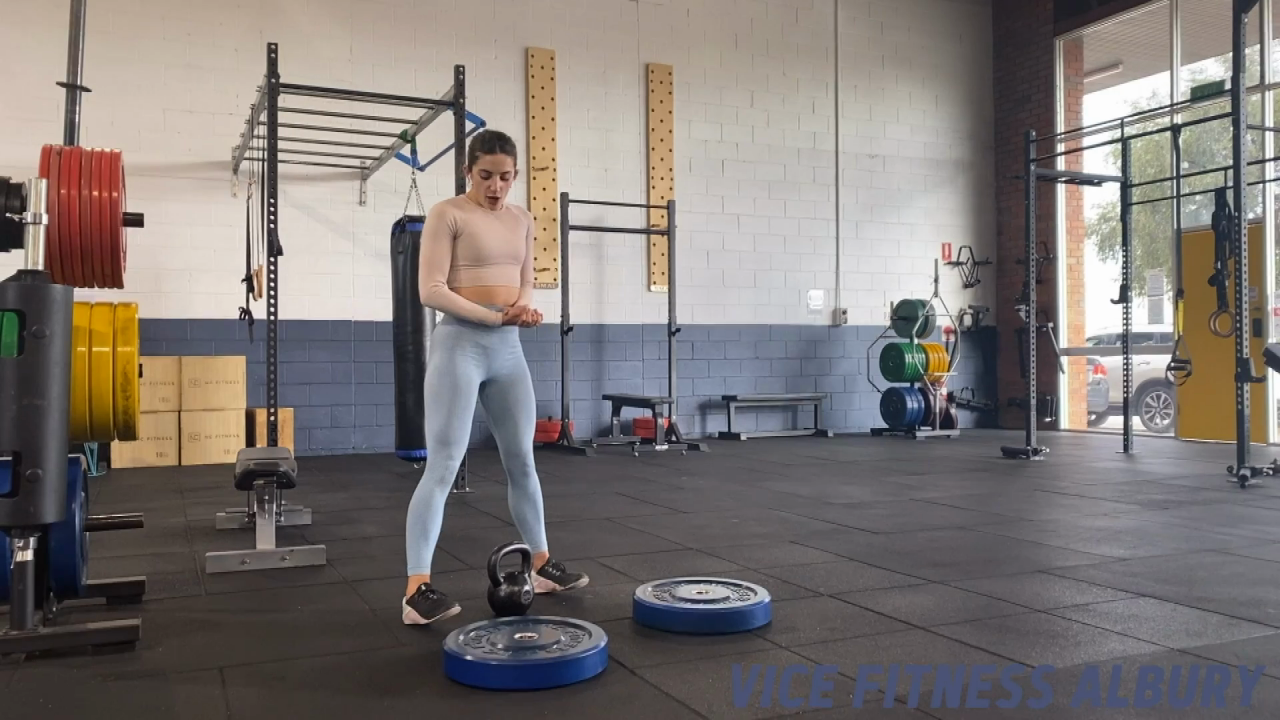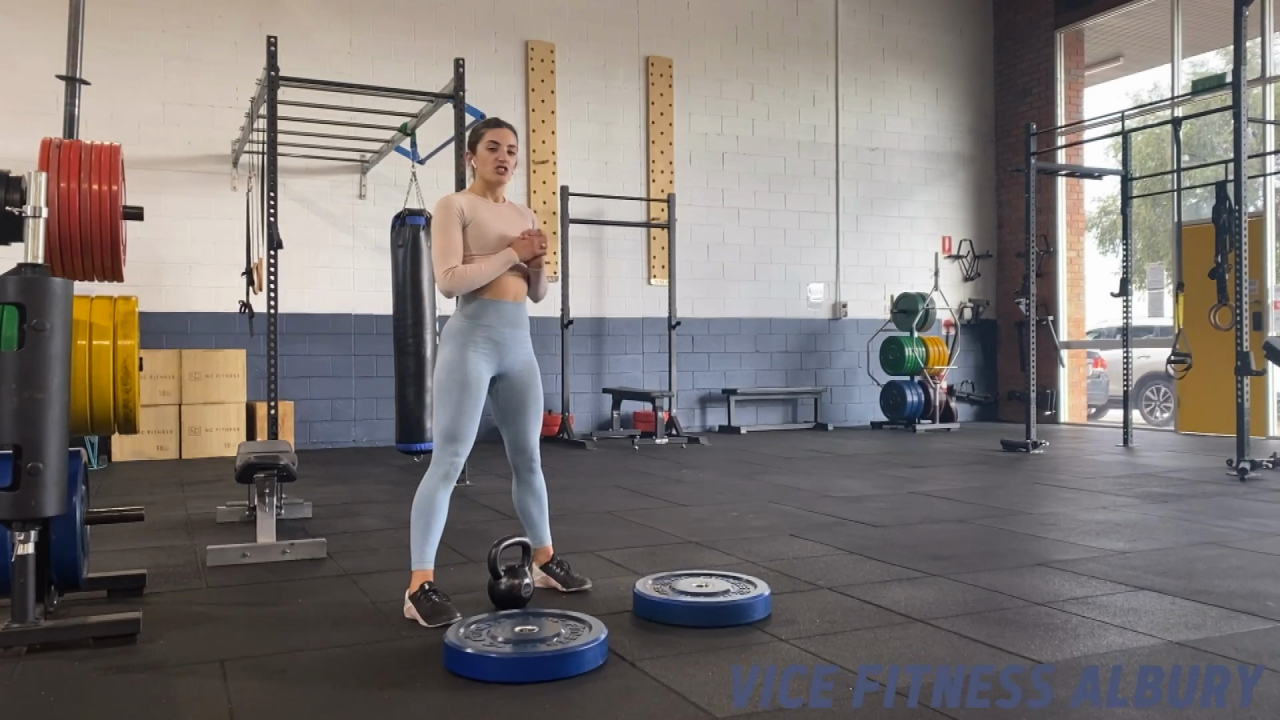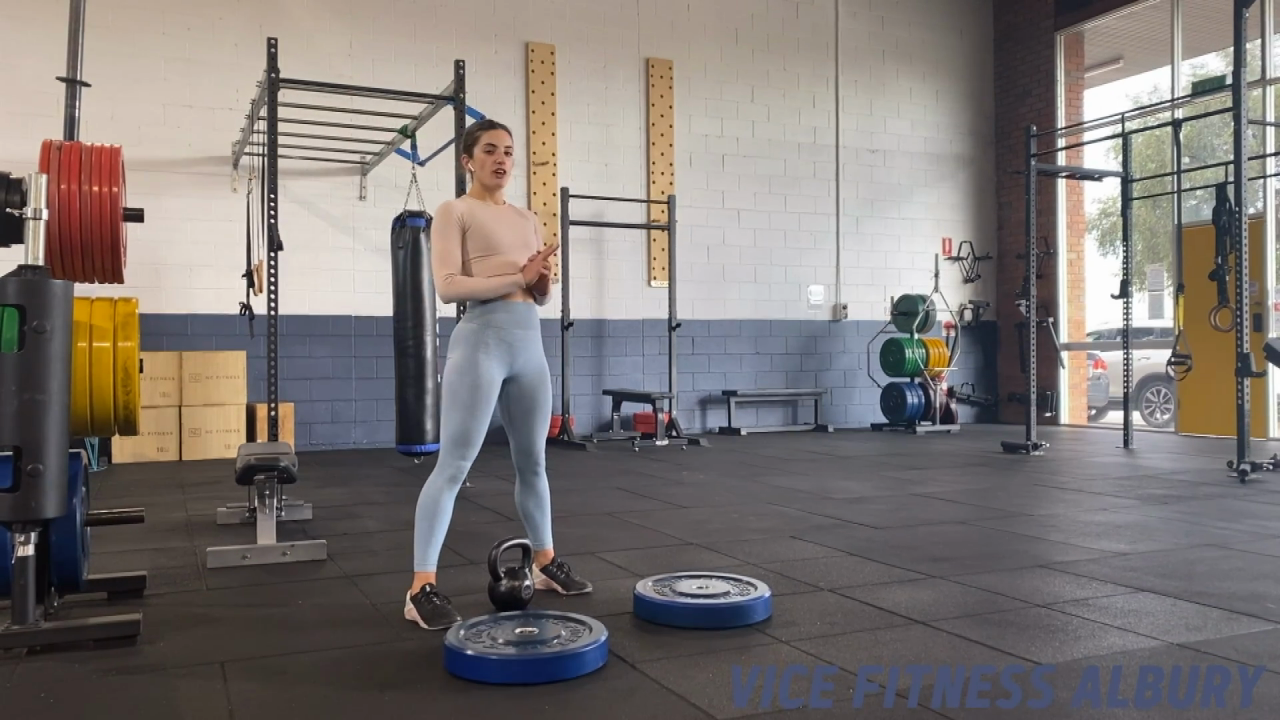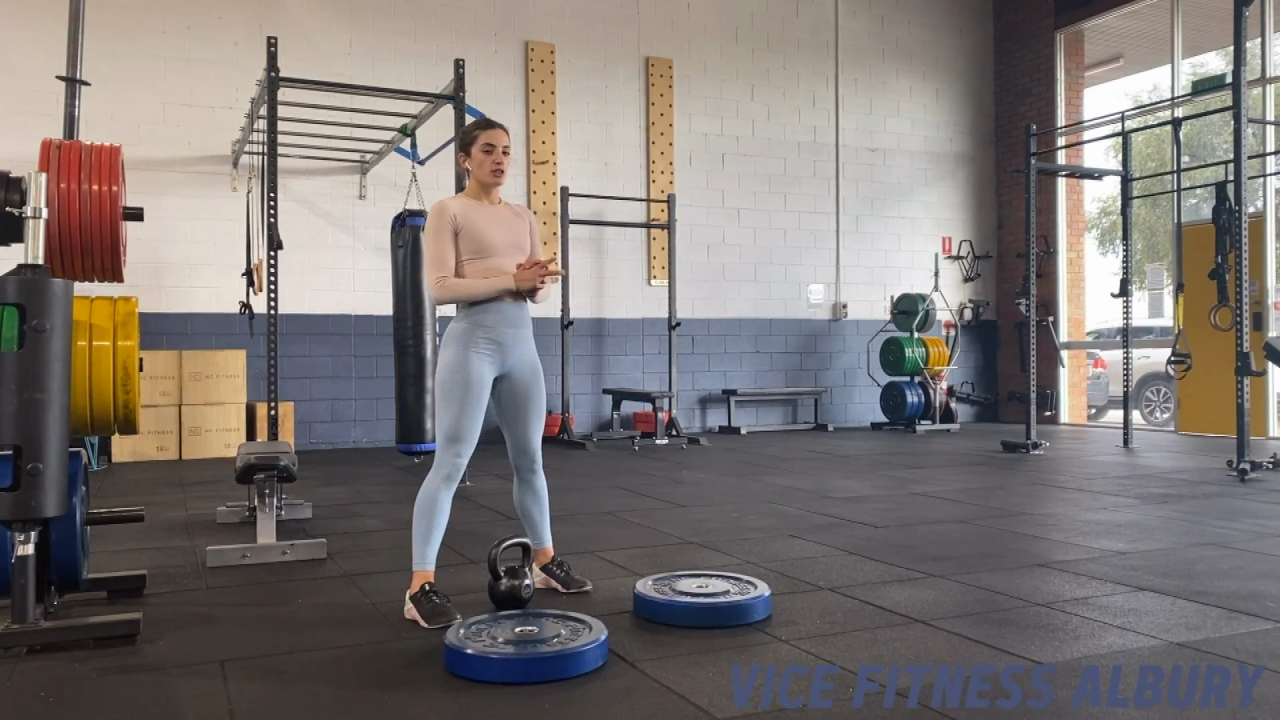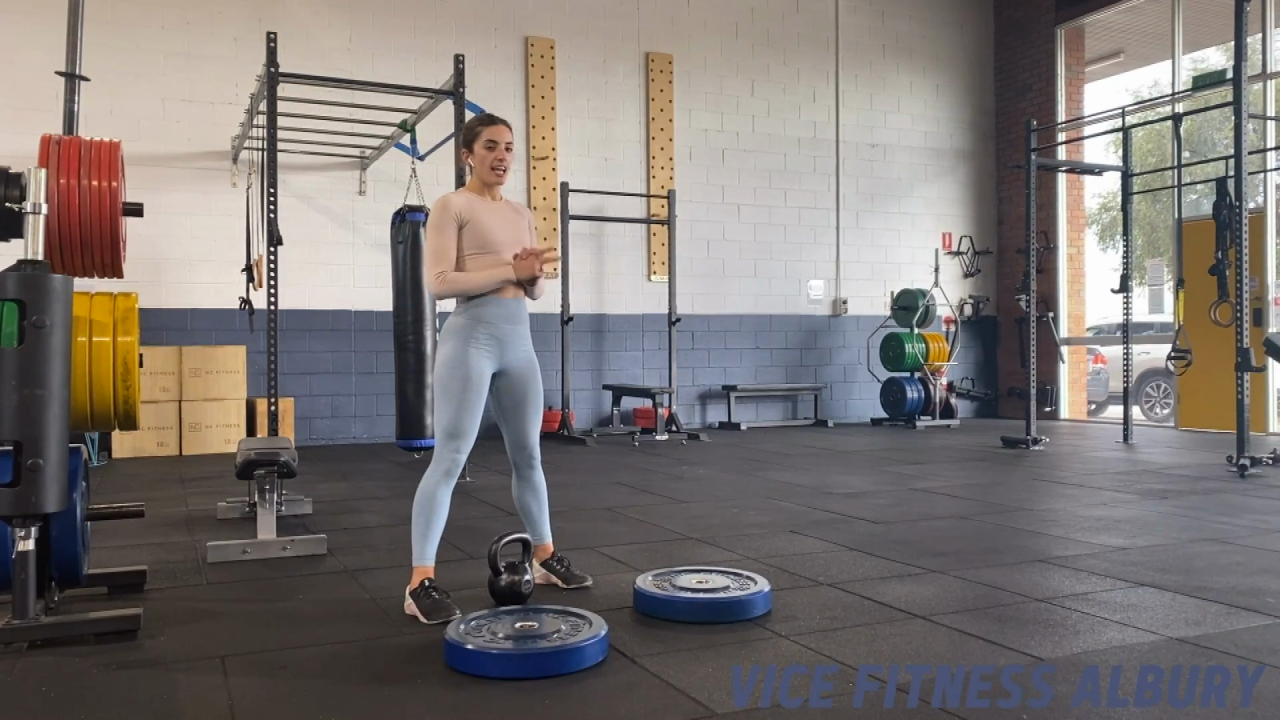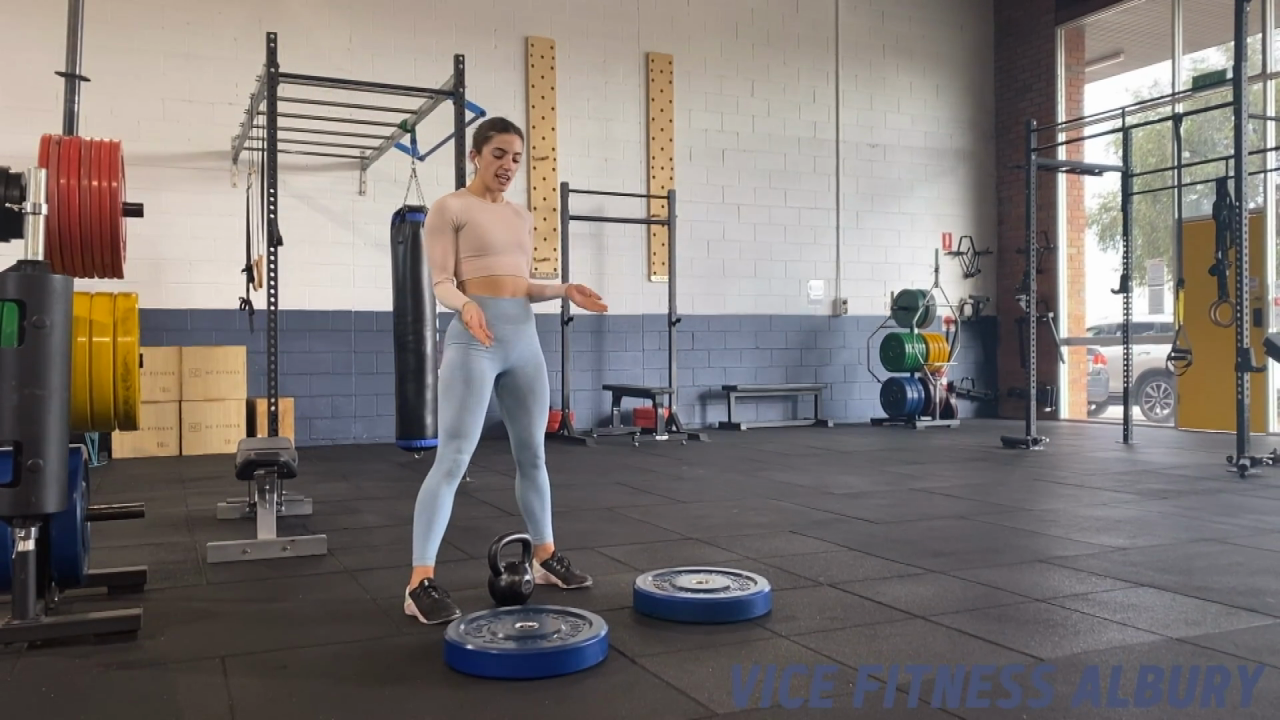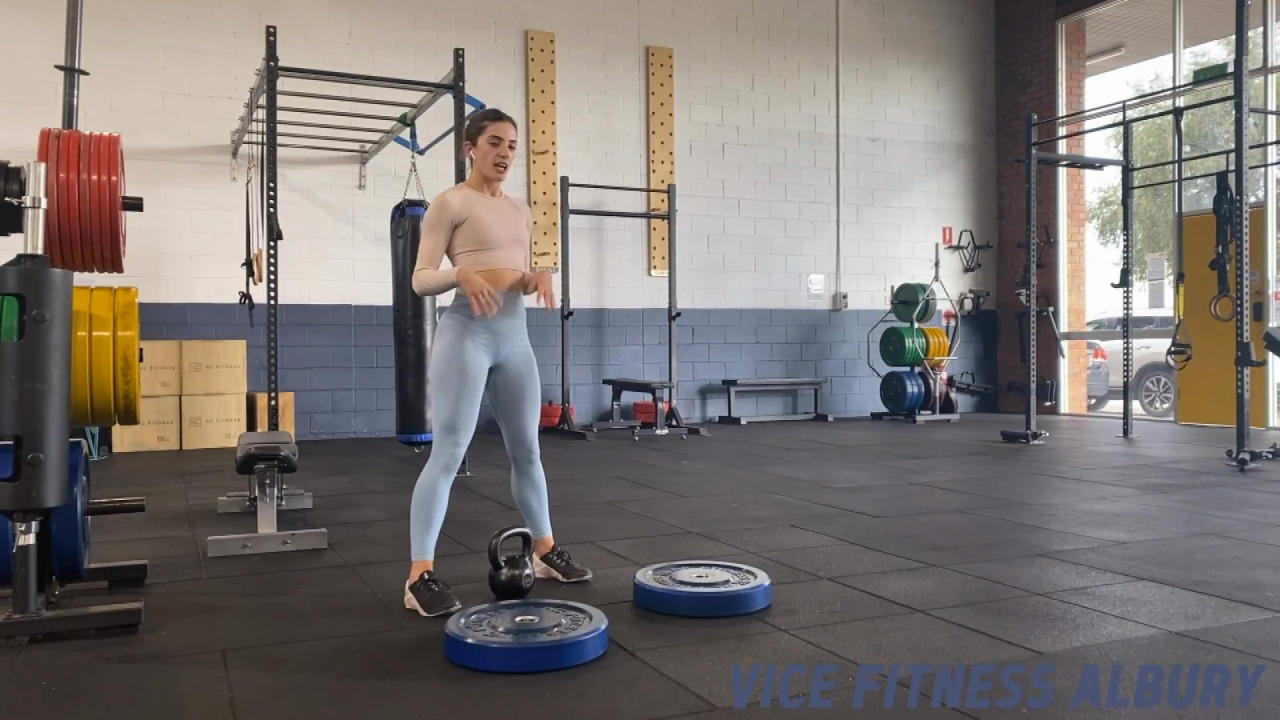
dt=0.7s
person 1, frame 1
left shoulder: (520, 219)
right shoulder: (446, 214)
right elbow: (431, 290)
left wrist: (522, 307)
right wrist: (493, 317)
left hip: (508, 349)
right hip: (459, 344)
left knee: (521, 461)
right knee: (442, 465)
left ankle: (542, 564)
right ankle: (417, 590)
person 1, frame 2
left shoulder: (524, 216)
right shoulder: (455, 206)
left elbow: (538, 292)
right elbow: (449, 280)
left wrist: (535, 263)
right wrist: (512, 254)
left hip: (518, 340)
right hip: (472, 336)
left knee: (527, 458)
right knee: (448, 461)
left ankle: (545, 560)
right ankle: (420, 587)
person 1, frame 3
left shoulder: (526, 219)
right shoulder: (454, 211)
right elbow: (448, 286)
left wrist: (541, 280)
right wrist: (517, 276)
left hip: (529, 342)
right hip: (481, 340)
left knee: (533, 462)
right knee: (454, 464)
left ankle: (545, 562)
right ankle: (421, 587)
person 1, frame 4
left shoulder: (523, 217)
right shoulder: (448, 212)
left elbow: (540, 290)
right elbow: (440, 289)
left wrist: (535, 284)
right wrist: (510, 279)
left hip: (520, 343)
right hip: (472, 342)
left knee: (529, 459)
right knee: (451, 463)
left ankle: (545, 561)
right ankle: (421, 587)
person 1, frame 5
left shoulder: (521, 214)
right shoulder: (451, 205)
left elbow: (535, 289)
right elbow: (440, 282)
left wrist: (532, 276)
right wrist: (509, 270)
left hip: (518, 338)
right hip: (470, 335)
left knee: (527, 455)
right knee: (450, 459)
left ankle: (545, 556)
right ankle: (420, 582)
person 1, frame 6
left shoulder: (522, 216)
right shoulder: (450, 208)
right elbow: (440, 284)
left wrist: (564, 290)
right wrist: (465, 305)
left hip: (524, 340)
right hip: (473, 341)
left knee: (532, 454)
right knee: (453, 459)
left ankle: (546, 556)
right ankle: (421, 581)
person 1, frame 7
left shoulder: (520, 210)
right shoulder: (450, 202)
right elbow: (420, 280)
left wrist: (537, 279)
right wrist: (459, 273)
left hip: (514, 333)
right hip: (466, 330)
left knee: (526, 449)
right knee: (448, 453)
left ankle: (545, 550)
right ankle: (420, 575)
